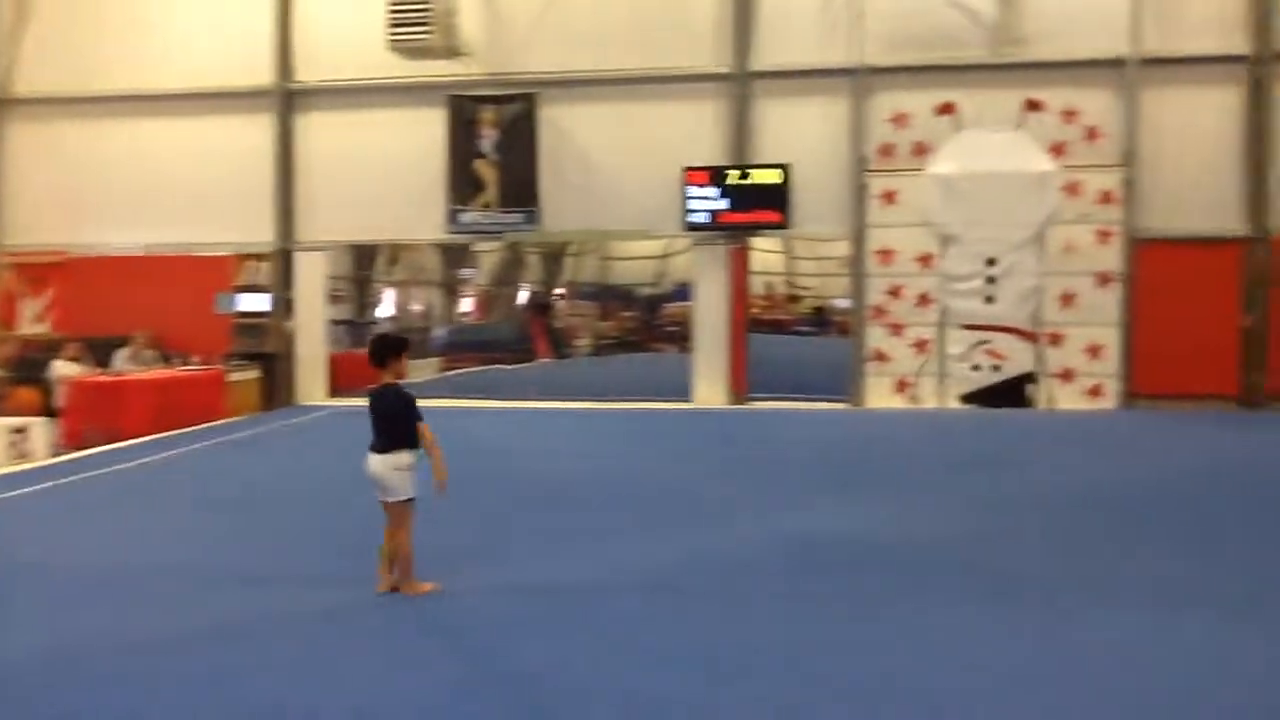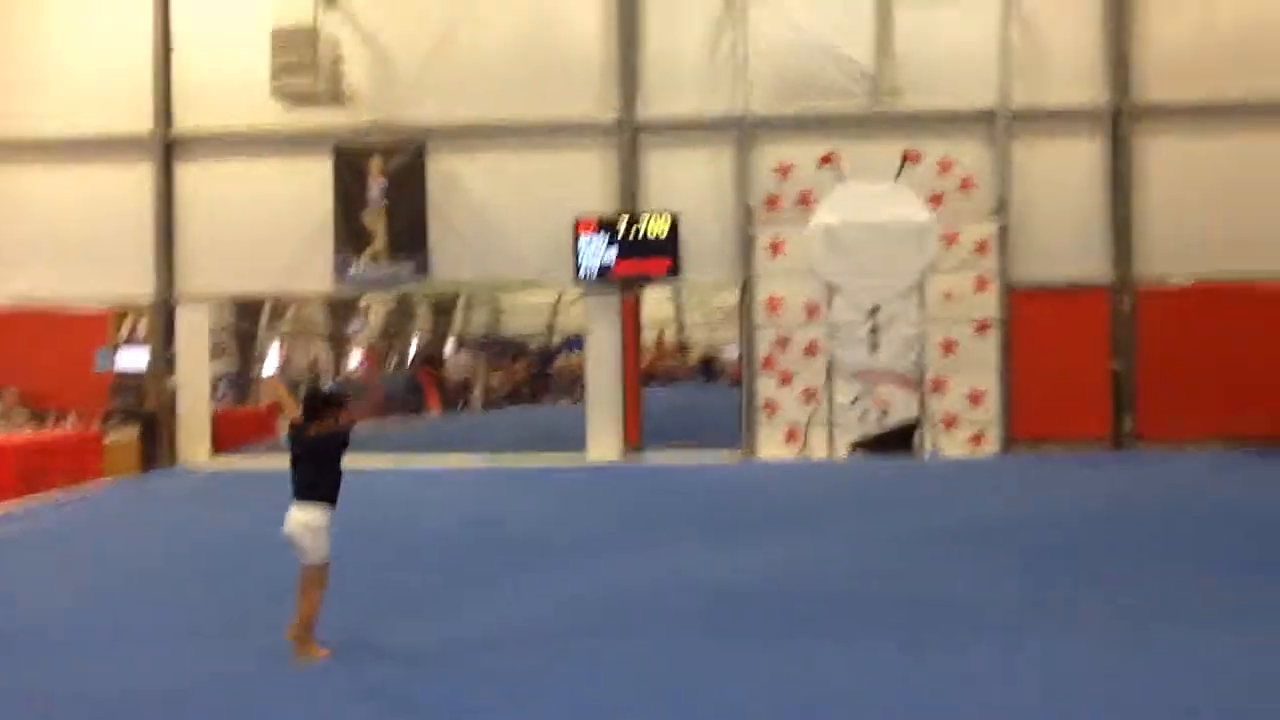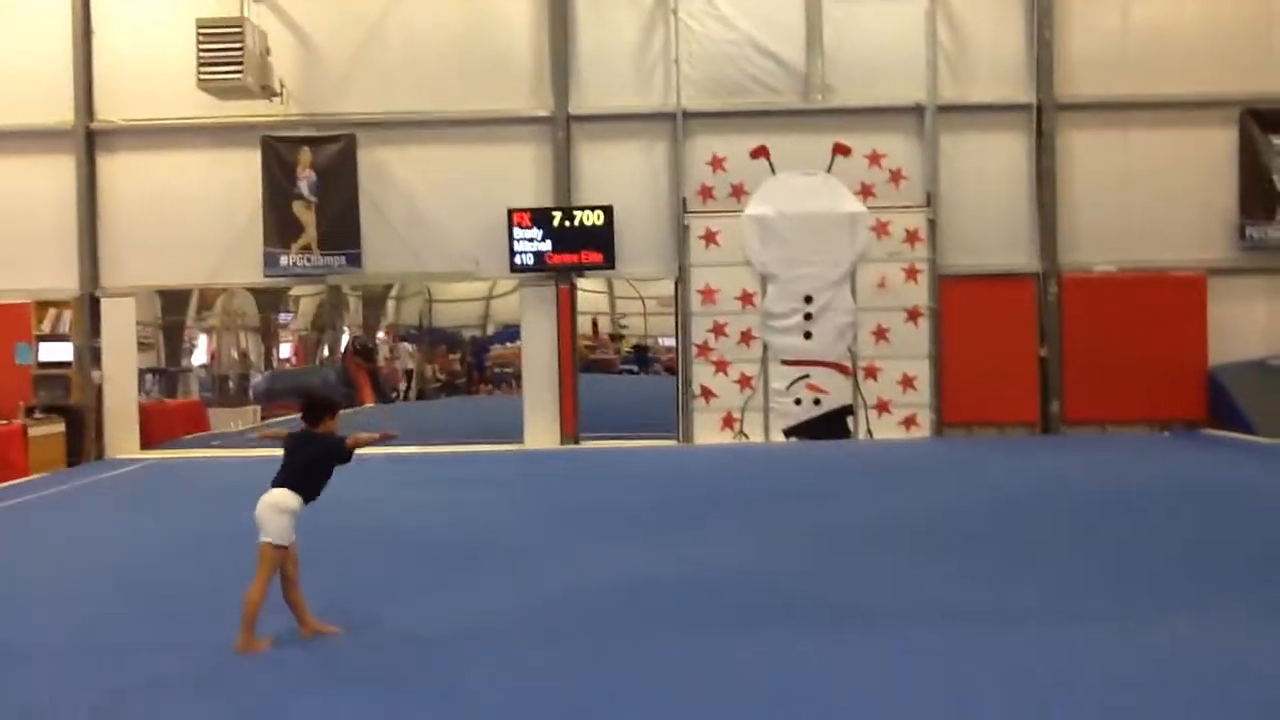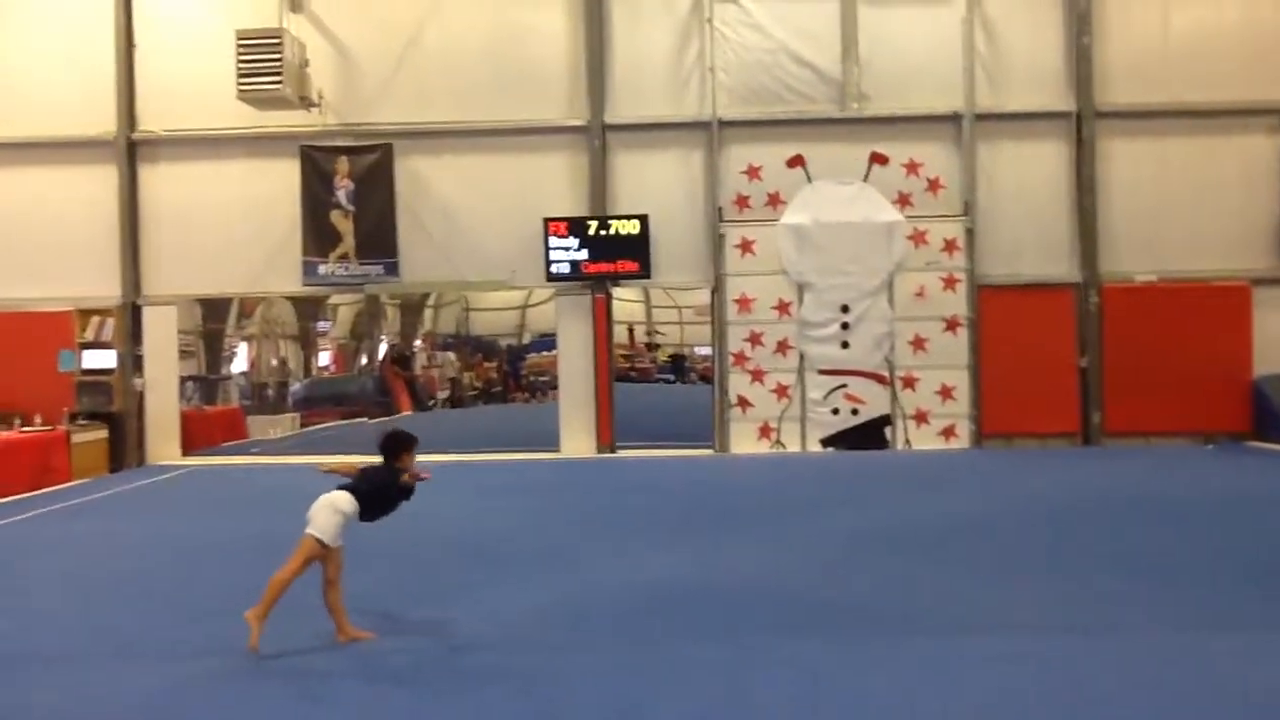
dt=0.5s
person 1, frame 1
left shoulder: (376, 394)
right shoulder: (402, 398)
right elbow: (423, 432)
right wrist: (438, 464)
left hip: (376, 460)
right hip: (396, 463)
left knee: (393, 526)
right knee: (402, 528)
left ankle: (387, 578)
right ankle: (409, 584)
person 1, frame 2
left shoulder: (299, 436)
right shoulder: (327, 443)
left elbow: (295, 415)
right elbow: (344, 422)
left hip: (297, 515)
right hip: (312, 519)
left knee: (310, 584)
right knee: (312, 588)
left ankle: (298, 632)
right ankle: (304, 646)
person 1, frame 3
left shoulder: (299, 438)
right shoulder: (328, 445)
left elbow: (281, 435)
right elbow: (355, 441)
left wrist: (266, 433)
right wrist: (378, 437)
left hip: (275, 503)
right hip: (281, 506)
left knee: (290, 572)
right knee: (263, 578)
left ankle: (307, 623)
right ankle: (246, 638)
person 1, frame 4
left shoulder: (378, 472)
right shoulder: (393, 478)
left elbow: (352, 470)
right elbow: (405, 478)
left wrist: (331, 468)
right wrist: (414, 477)
left hip: (328, 505)
right hip: (335, 508)
left knee: (332, 577)
right knee: (296, 566)
left ankle: (344, 629)
right ankle: (258, 614)
